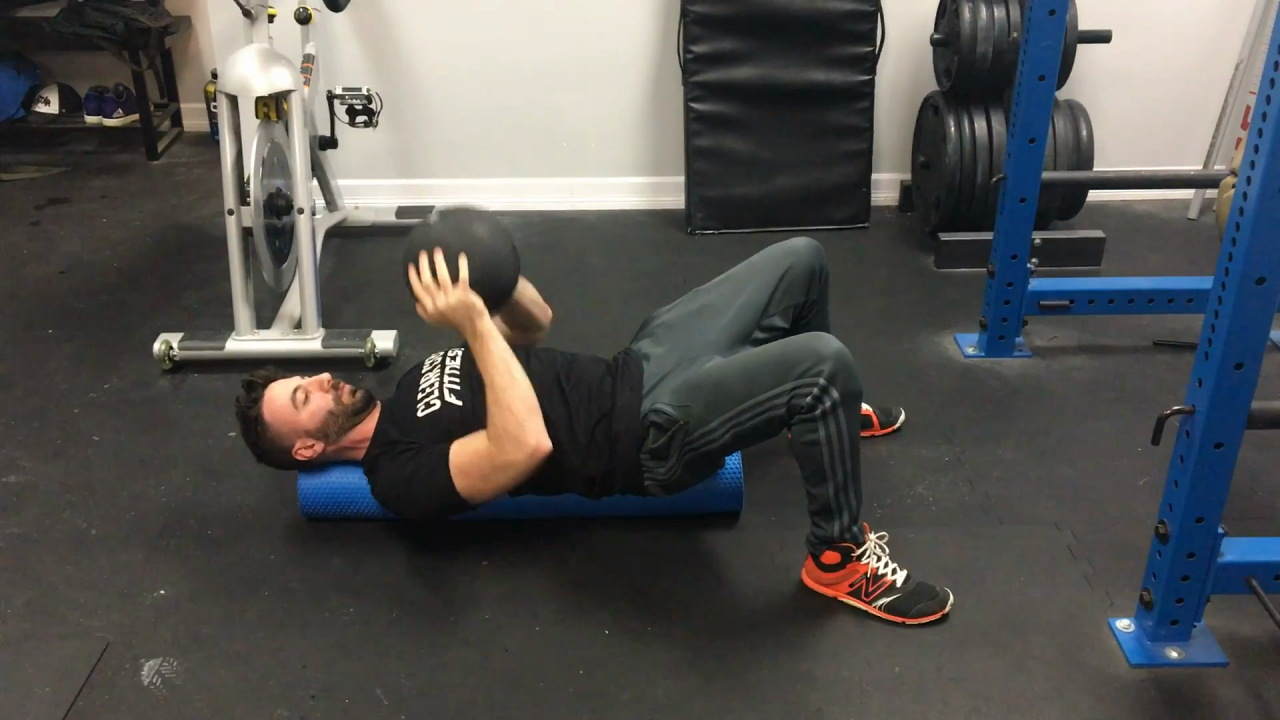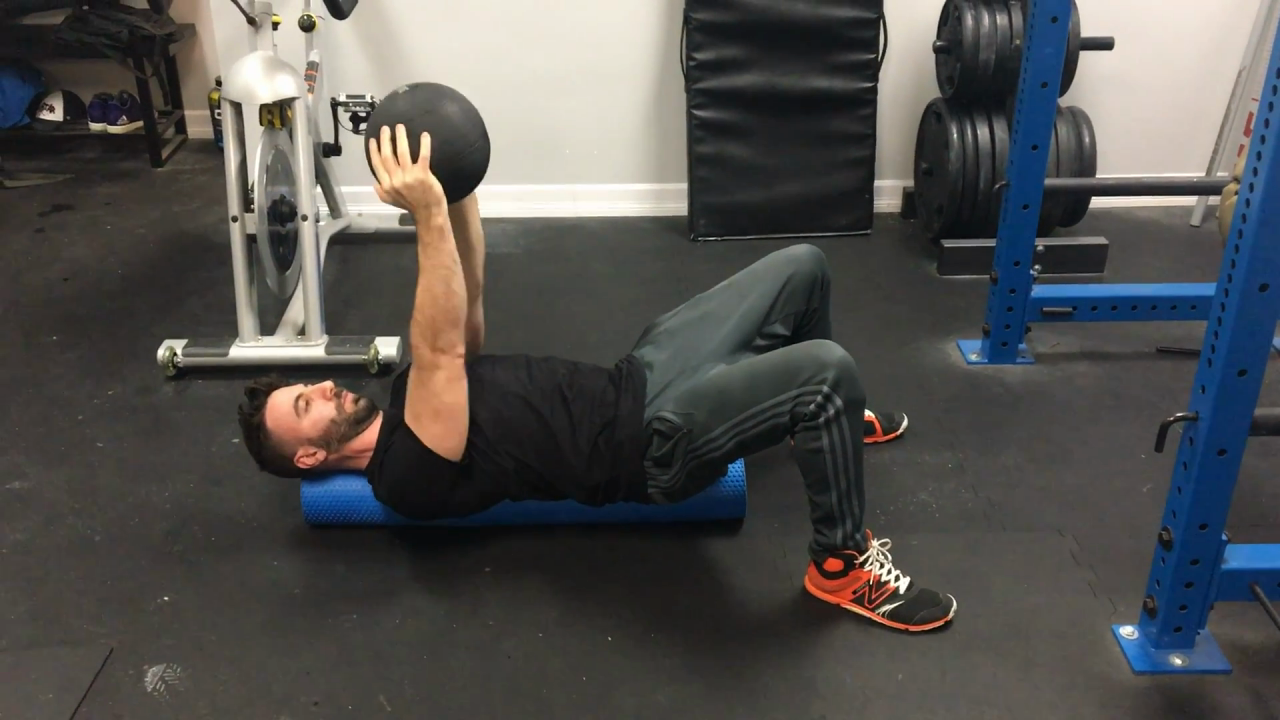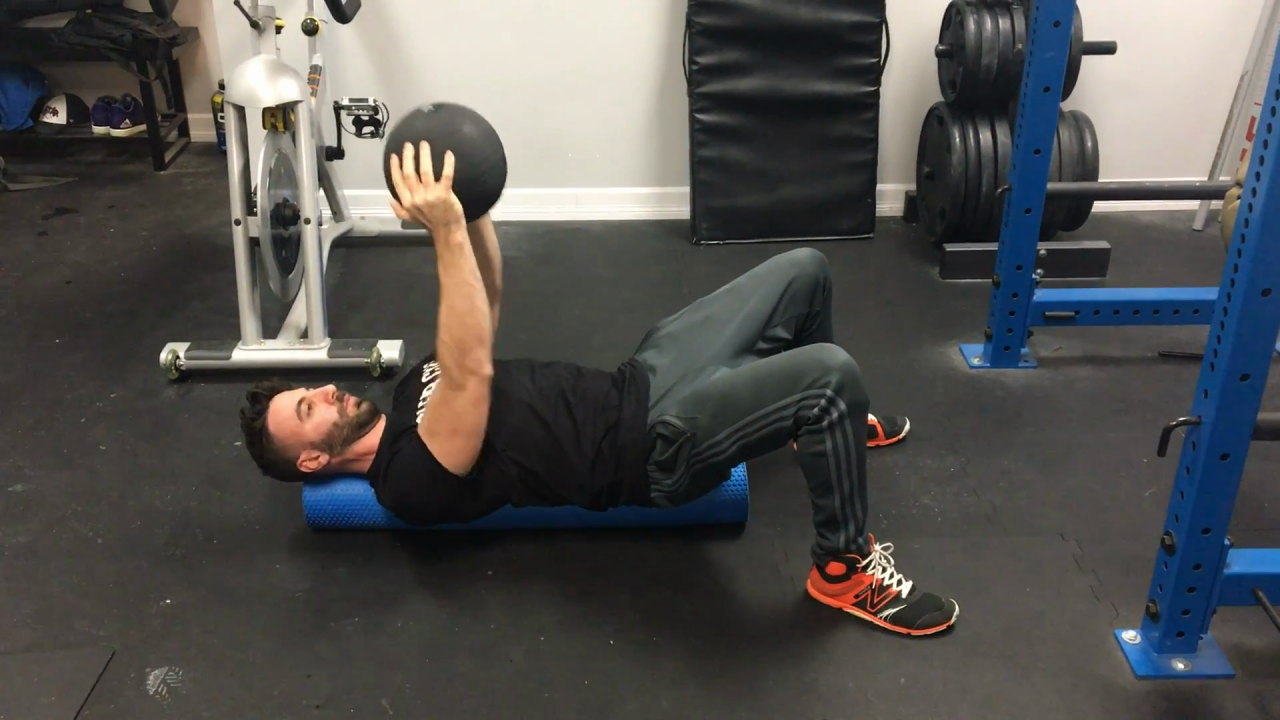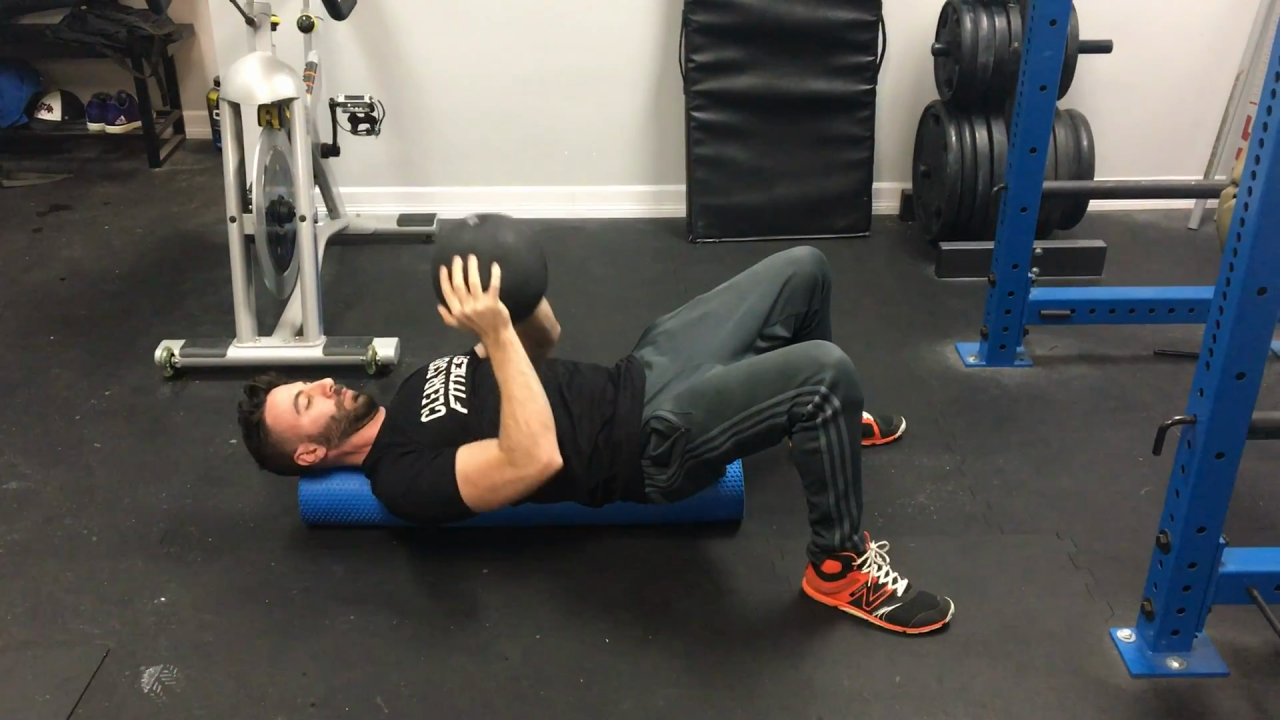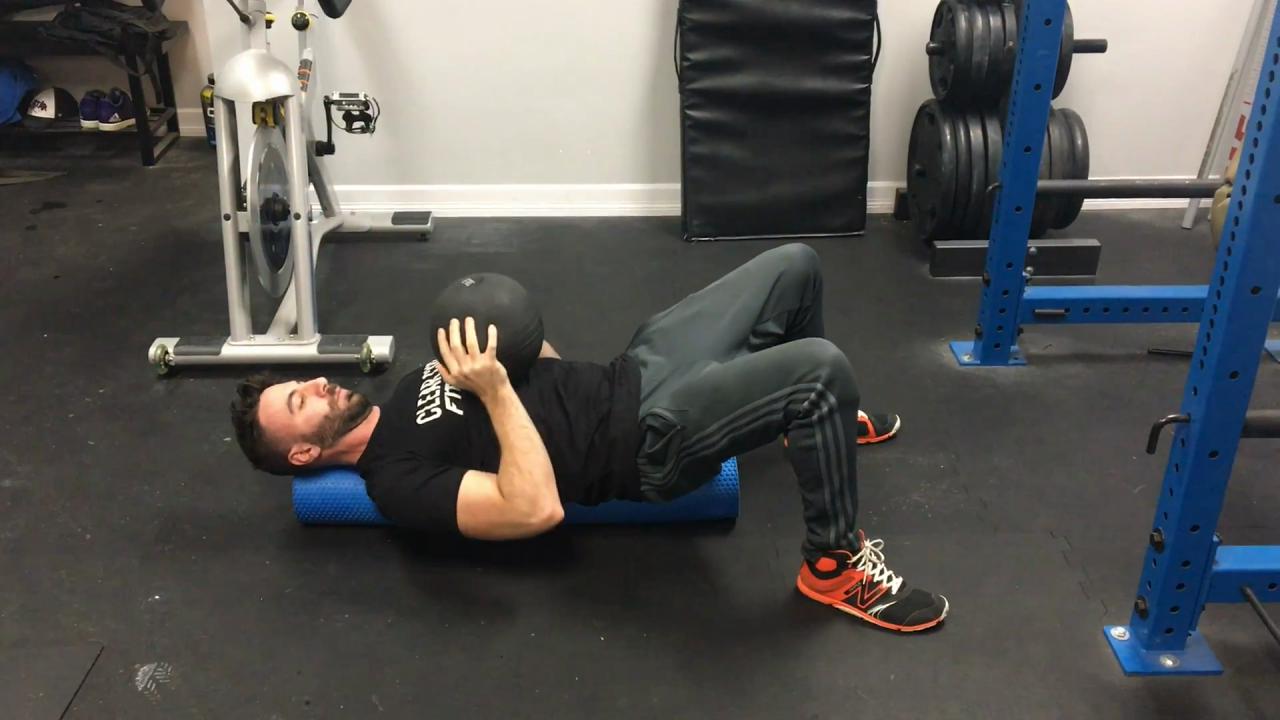
dt=0.4s
person 1, frame 1
left shoulder: (409, 390)
right shoulder: (403, 476)
left elbow: (536, 322)
right elbow: (530, 444)
right wrist: (475, 316)
left hip: (635, 367)
right hip: (648, 437)
left knee: (800, 259)
right knee: (824, 362)
left ankle: (825, 419)
right ankle: (840, 558)
person 1, frame 2
left shoulder: (410, 400)
right shoulder: (409, 479)
left elbow: (466, 296)
right elbow: (439, 348)
left wrist: (456, 193)
right wrist: (427, 212)
left hip: (636, 379)
right hip: (651, 443)
left knee: (803, 266)
right knee: (827, 367)
left ankle: (826, 421)
right ankle: (842, 564)
person 1, frame 3
left shoulder: (413, 391)
right shoulder: (411, 484)
left elbow: (473, 322)
right elbow: (476, 370)
left wrist: (467, 206)
right wrist: (444, 229)
left hip: (640, 381)
right hip: (655, 446)
left knee: (805, 270)
right knee: (831, 370)
left ankle: (823, 421)
right ankle: (845, 570)
person 1, frame 4
left shoulder: (418, 387)
right shoulder: (403, 479)
left elbow: (545, 341)
right elbow: (538, 461)
left wrist: (509, 289)
right wrist: (494, 331)
left hip: (637, 374)
right hip: (651, 442)
left knee: (803, 269)
right knee: (827, 368)
left ankle: (826, 424)
right ankle: (840, 567)
person 1, frame 5
left shoulder: (417, 389)
right shoulder: (398, 482)
right elbow: (539, 510)
left wrist: (507, 335)
right wrist: (494, 389)
left hip: (631, 374)
right hip: (647, 442)
left knee: (794, 266)
right knee: (821, 366)
left ankle: (816, 423)
right ankle: (835, 565)
